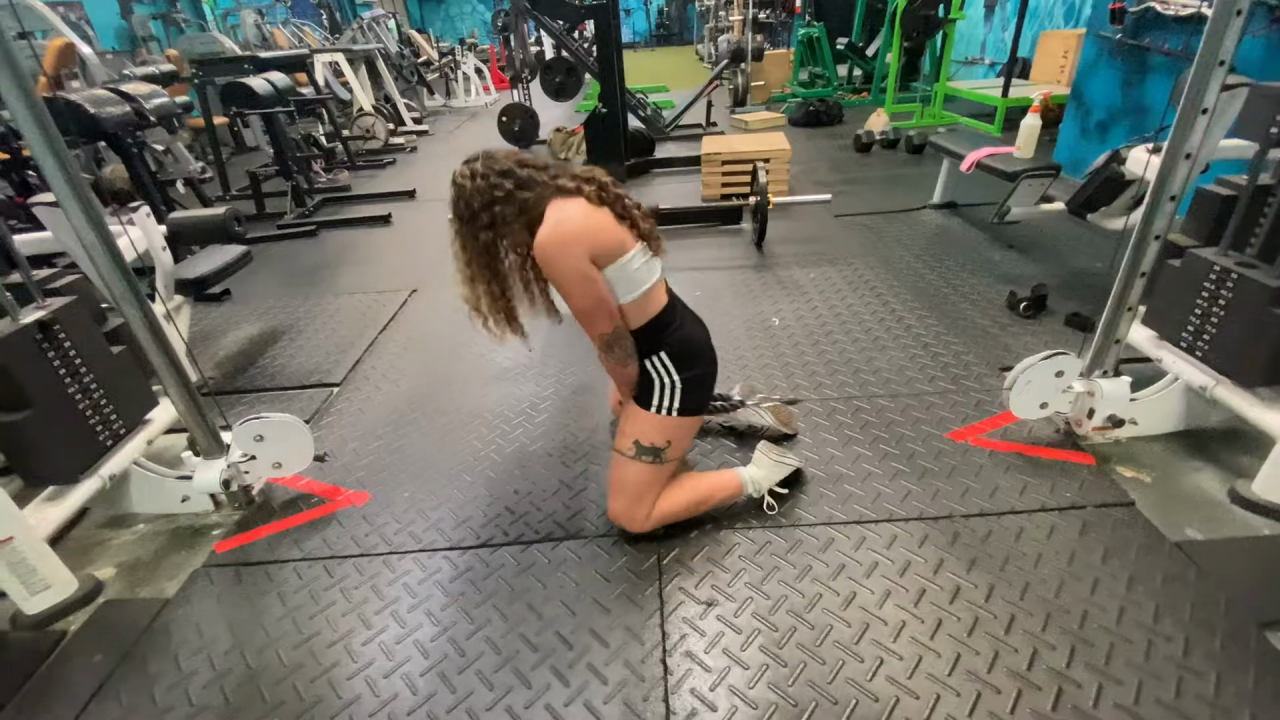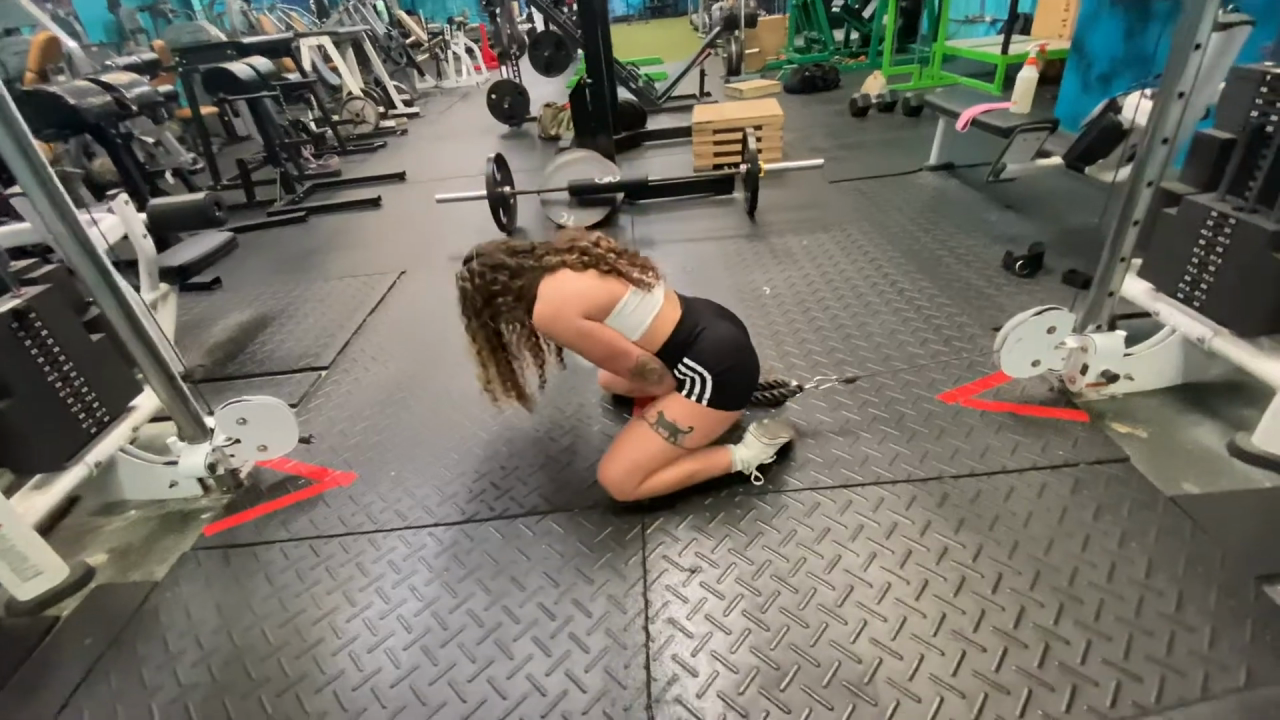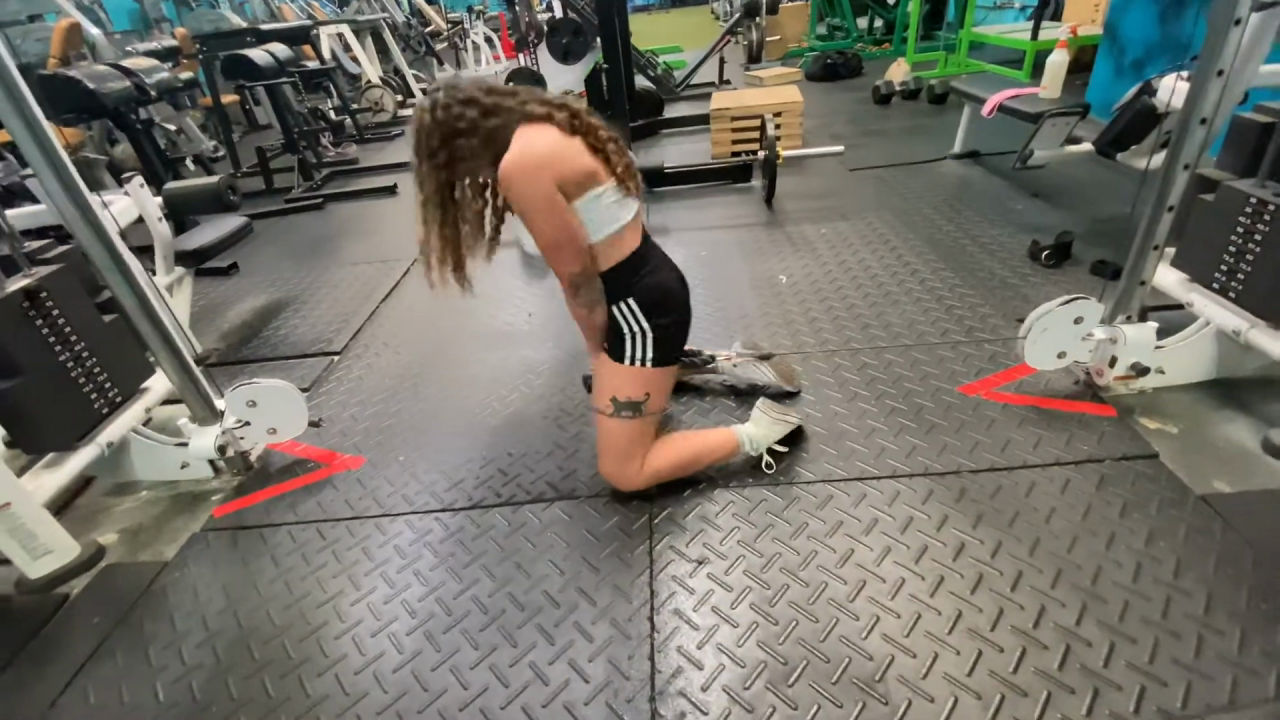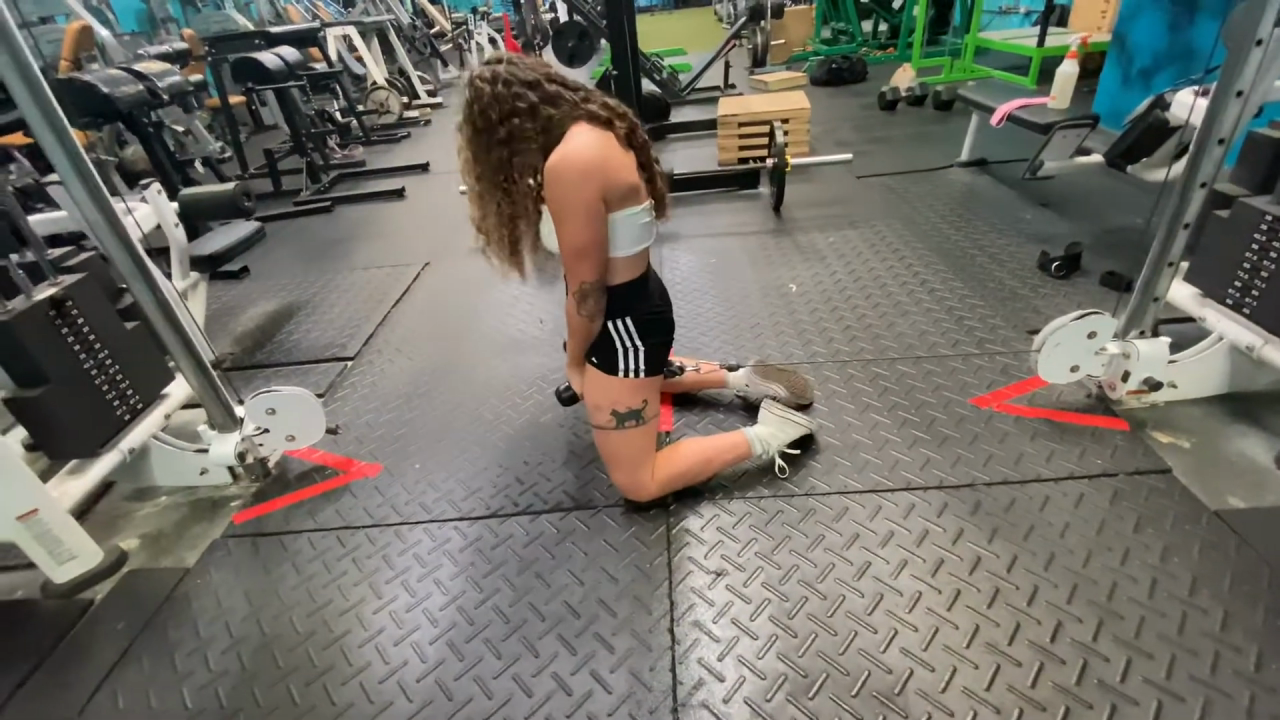
dt=0.7s
person 1, frame 1
left shoulder: (554, 237)
right shoulder: (571, 196)
left elbow: (607, 332)
left wrist: (628, 391)
right wrist: (629, 393)
left hip: (675, 363)
right hip: (677, 337)
left knee: (630, 513)
right knee: (624, 412)
left ankle: (756, 477)
person 1, frame 2
left shoulder: (551, 310)
right shoulder: (564, 254)
left elbow: (639, 368)
left wrist: (679, 402)
left hip: (716, 369)
right hip: (711, 325)
left knee: (617, 479)
right knee: (610, 380)
left ankle: (744, 453)
right ankle: (730, 400)
person 1, frame 3
left shoulder: (521, 163)
right shoulder: (545, 127)
left elbow: (575, 275)
left wrist: (598, 346)
left hip: (640, 305)
right hip: (648, 280)
left knee: (623, 471)
right knee: (630, 375)
left ankle: (752, 434)
person 1, frame 4
left shoulder: (570, 162)
right shoulder: (592, 125)
left elbow: (586, 286)
left wrist: (574, 362)
left hip: (622, 322)
right hip: (634, 303)
left knee: (638, 483)
right knee: (639, 379)
left ankle: (762, 437)
right ankle: (740, 380)
